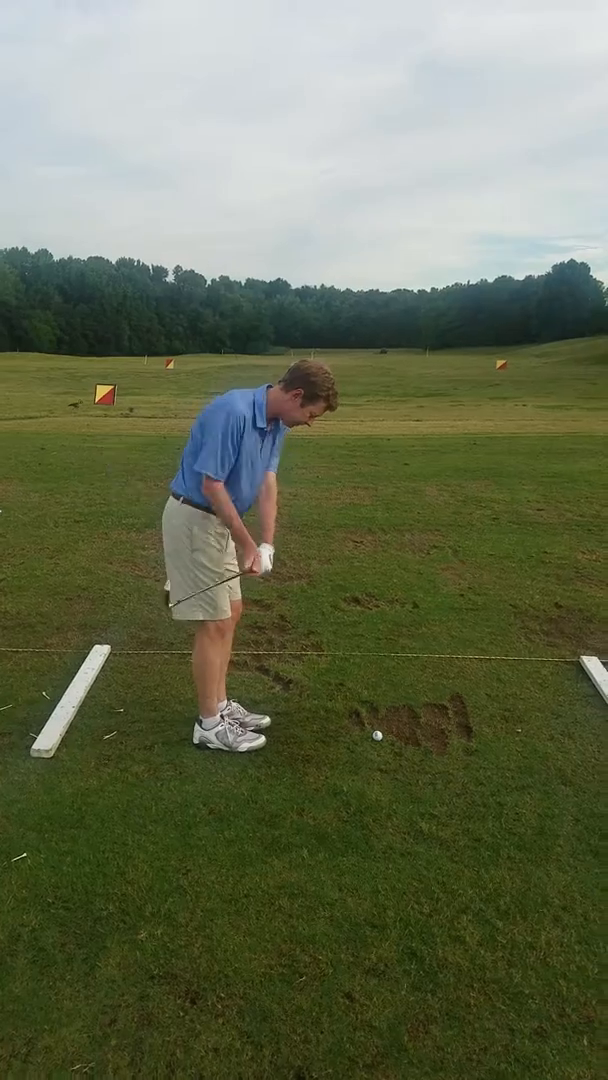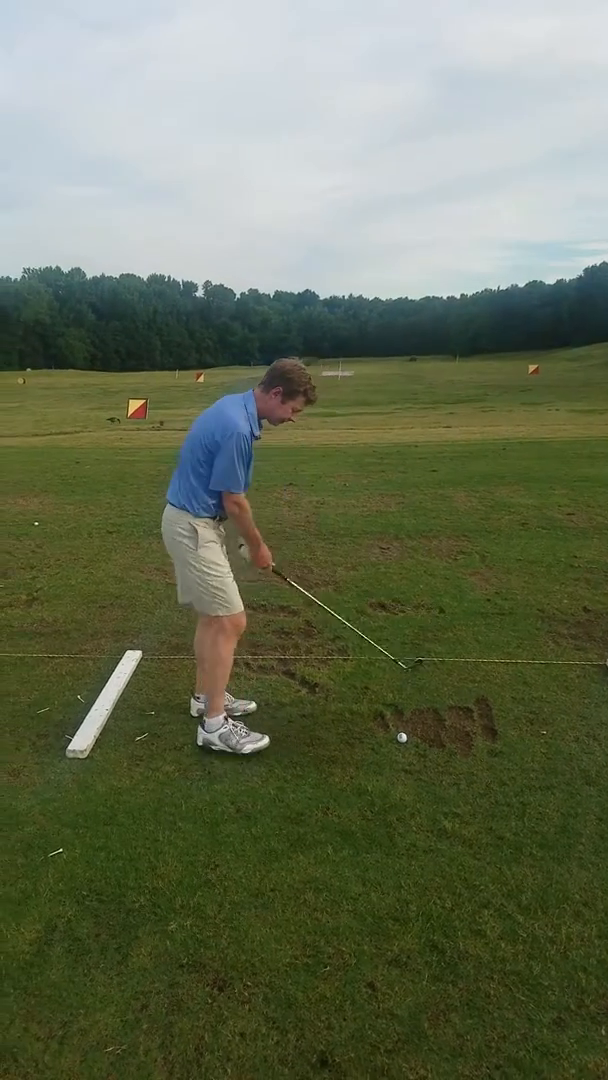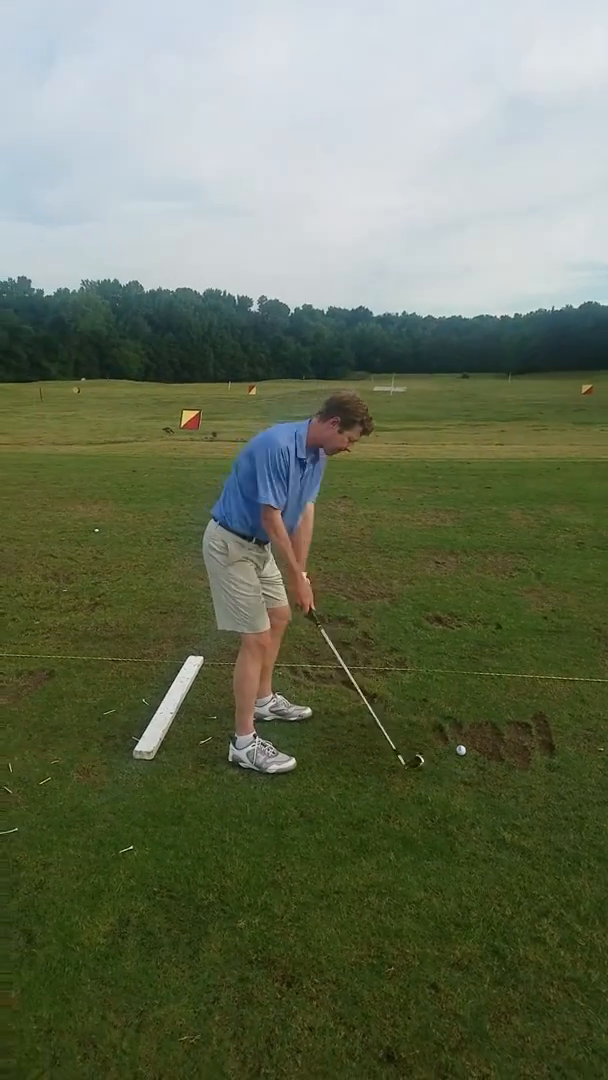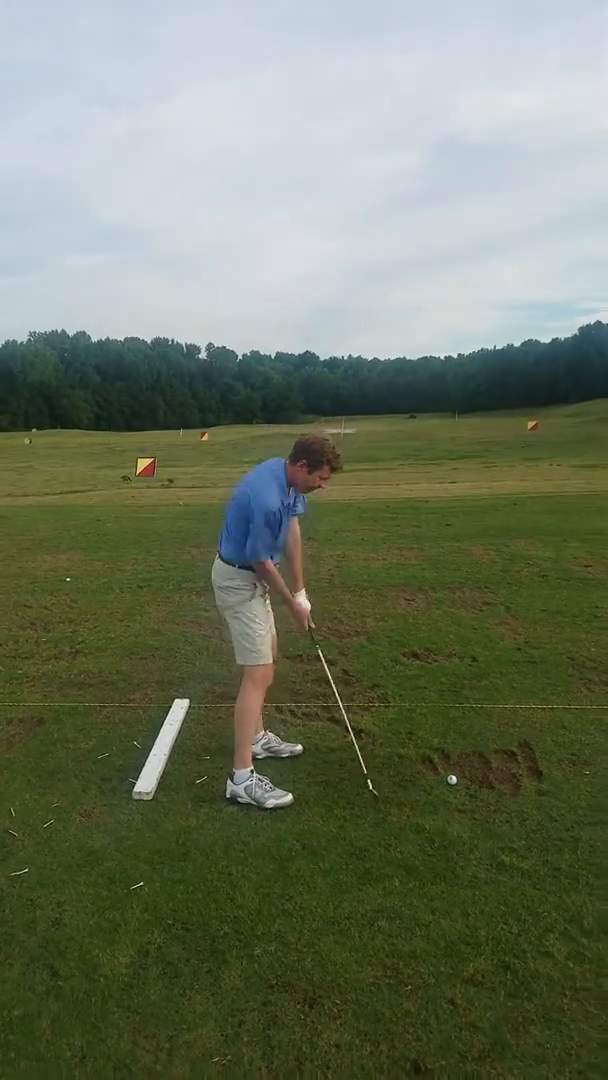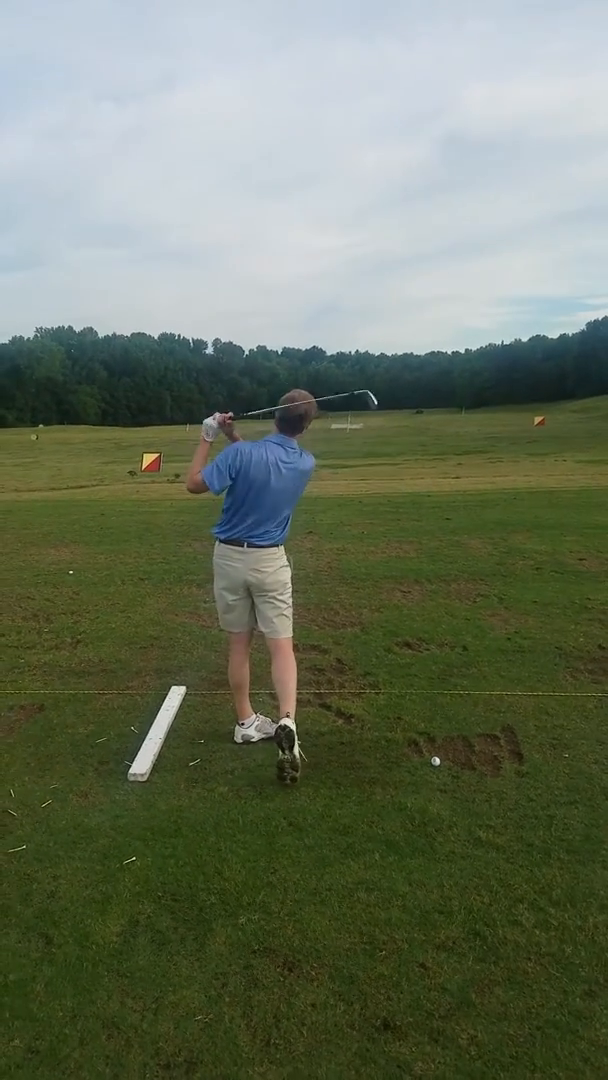
dt=1s
person 1, frame 1
left shoulder: (276, 424)
right shoulder: (233, 411)
left elbow: (266, 484)
right elbow: (211, 485)
left wrist: (267, 544)
right wrist: (246, 541)
left hip: (218, 521)
right hip: (193, 519)
left knee: (230, 614)
right knee: (214, 622)
left ankle: (219, 704)
right ankle: (209, 724)
person 1, frame 2
left shoulder: (235, 407)
right shoulder: (237, 428)
right elbow: (233, 500)
right wrist: (257, 546)
left hip: (198, 520)
right hip: (193, 526)
left knee: (212, 614)
right knee: (232, 621)
left ankle: (206, 695)
right ankle: (215, 723)
person 1, frame 3
left shoulder: (315, 455)
right shoulder: (277, 445)
left elbow: (305, 513)
right elbow: (270, 516)
left wrist: (301, 571)
right wrist: (297, 577)
left hip: (257, 543)
right hip: (230, 544)
left knee: (279, 618)
right knee: (257, 638)
left ankle: (263, 700)
right ankle: (244, 743)
person 1, frame 4
left shoulder: (279, 467)
right shoulder: (265, 498)
left elbow: (292, 534)
right elbow: (263, 564)
left wrist: (301, 590)
right wrist: (292, 603)
left hip: (251, 576)
right hip: (239, 579)
left knee: (266, 657)
right knee: (259, 672)
left ankle: (255, 737)
right ankle: (242, 777)
person 1, frame 5
left shoulder: (243, 454)
right shoulder: (306, 464)
left elbow: (194, 484)
left wrist: (208, 438)
right wrist: (232, 434)
left hip: (230, 556)
right hip: (271, 560)
left knee: (239, 644)
right knee: (282, 646)
left ankle: (246, 722)
right ankle: (287, 722)
